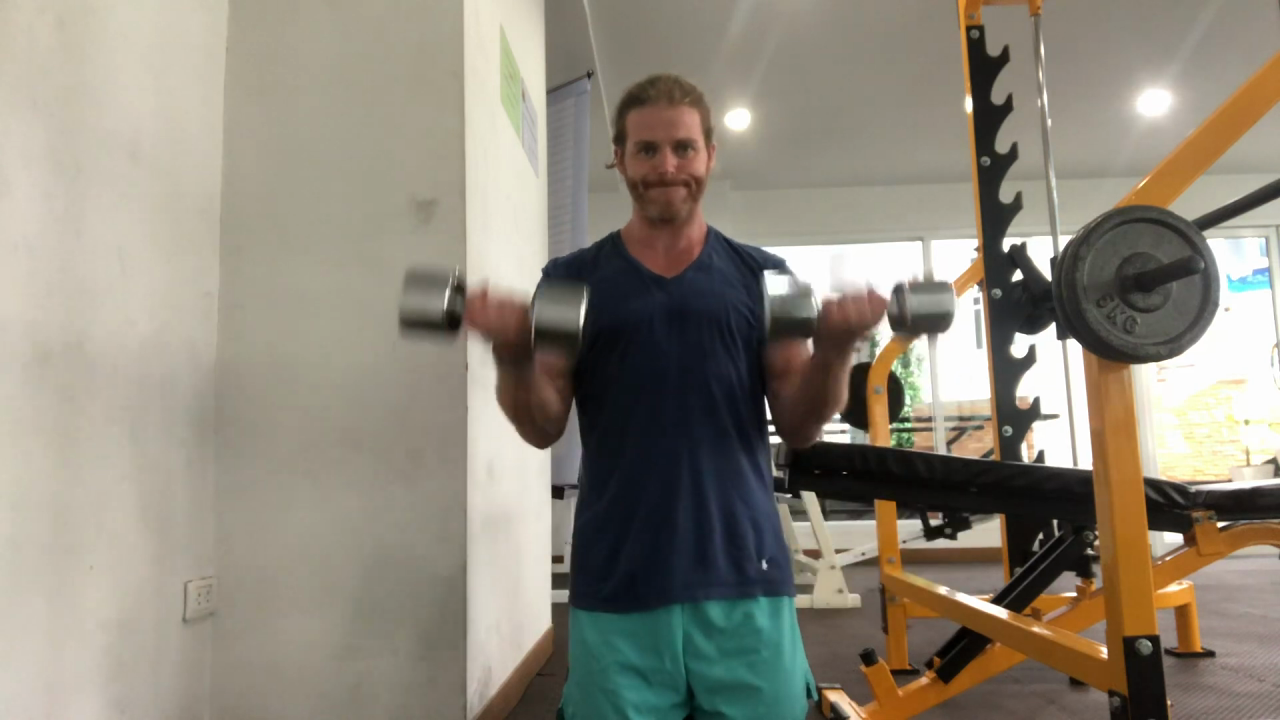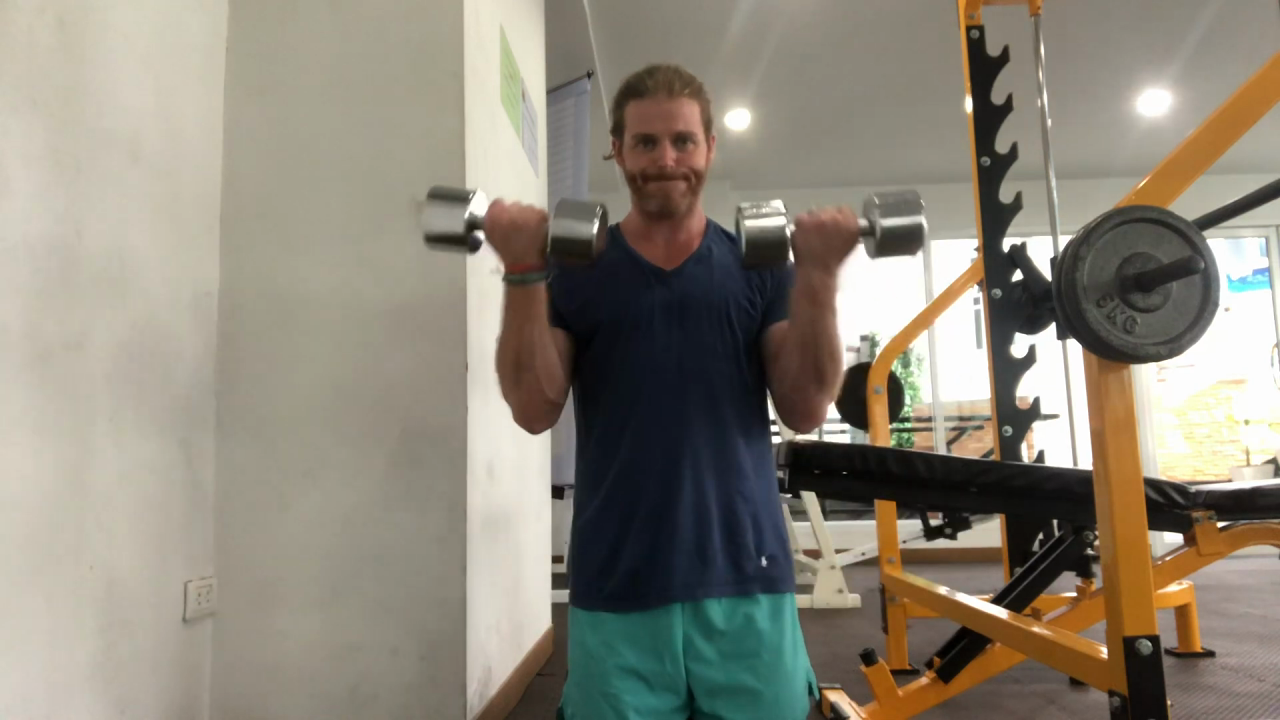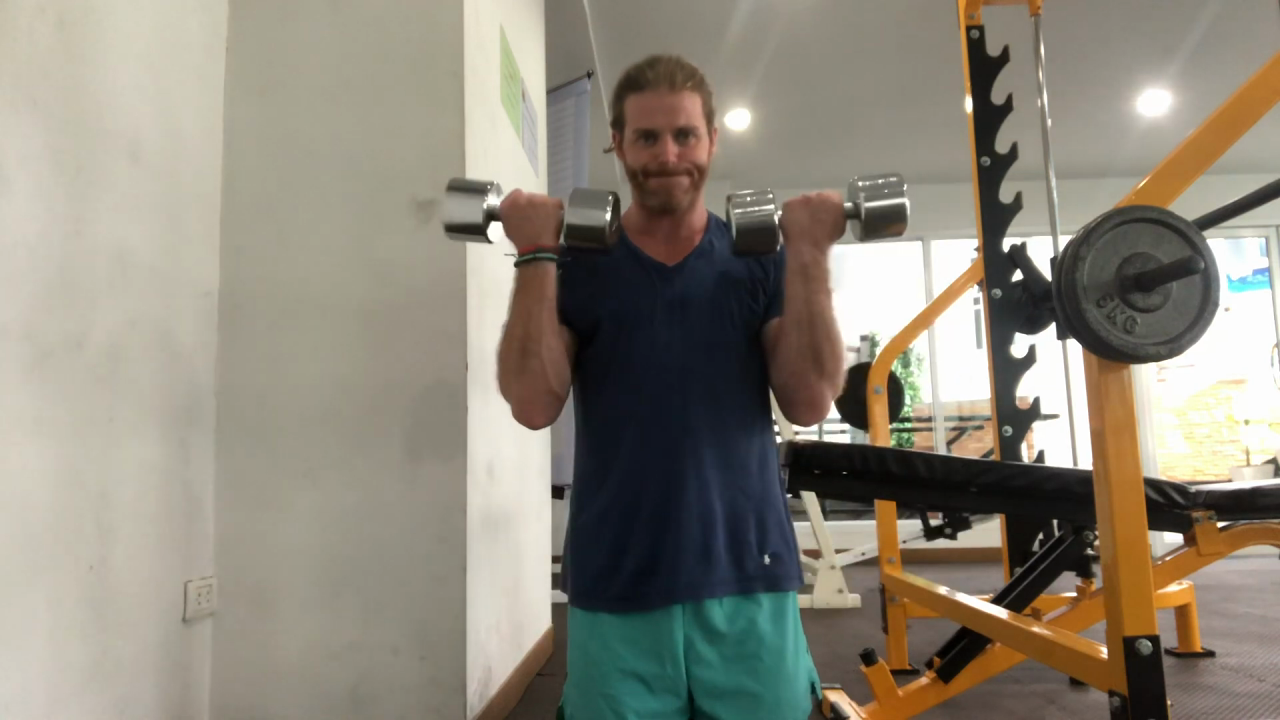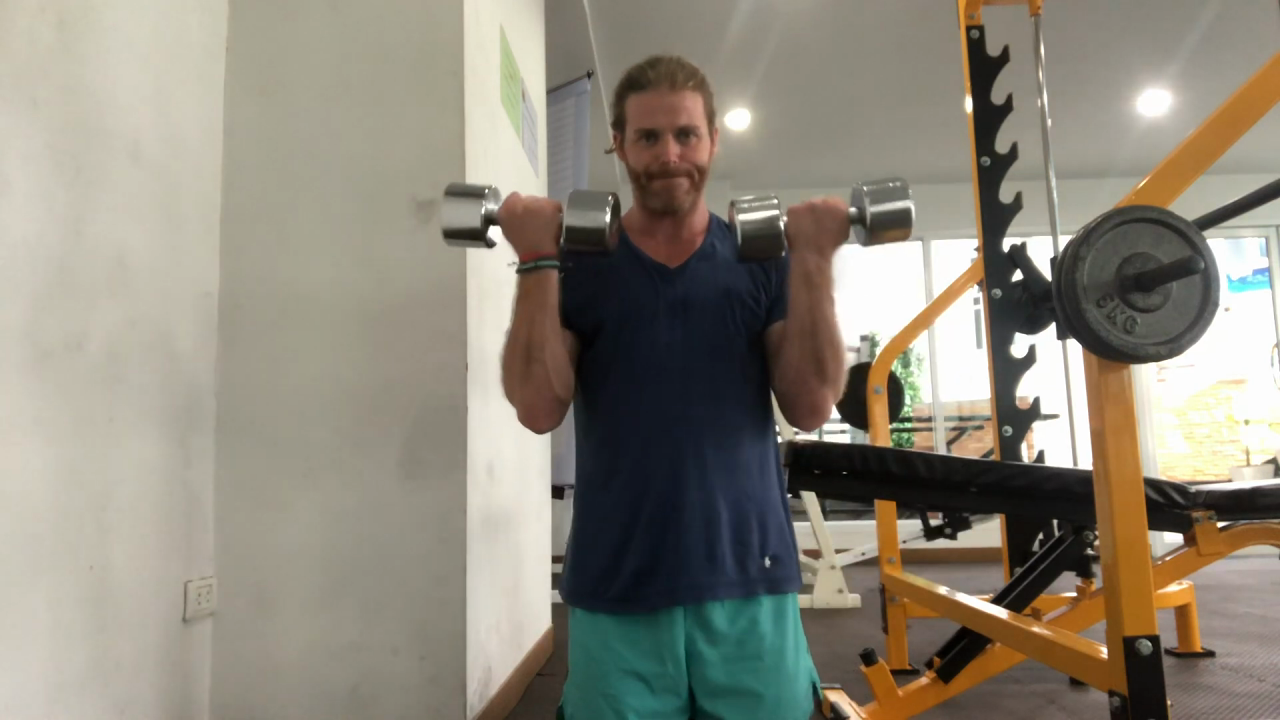
dt=0.2s
person 1, frame 1
left shoulder: (761, 276)
right shoulder: (573, 279)
left elbow: (797, 422)
right elbow: (543, 424)
left wrist: (833, 349)
right wrist: (511, 355)
left hip: (744, 579)
right hip: (616, 587)
person 1, frame 2
left shoulder: (762, 268)
right shoulder: (573, 271)
left elbow: (803, 408)
right elbow: (535, 409)
left wrist: (818, 274)
right wrist: (524, 274)
left hip: (744, 574)
right hip: (617, 582)
person 1, frame 3
left shoulder: (764, 260)
right shoulder: (574, 263)
left elbow: (809, 401)
right elbow: (533, 403)
left wrist: (809, 255)
right wrist: (535, 256)
left hip: (745, 572)
right hip: (617, 580)
person 1, frame 4
left shoulder: (766, 261)
right shoulder: (575, 265)
left elbow: (810, 406)
right elbow: (538, 407)
left wrist: (813, 262)
right wrist: (536, 263)
left hip: (746, 574)
right hip: (618, 582)
